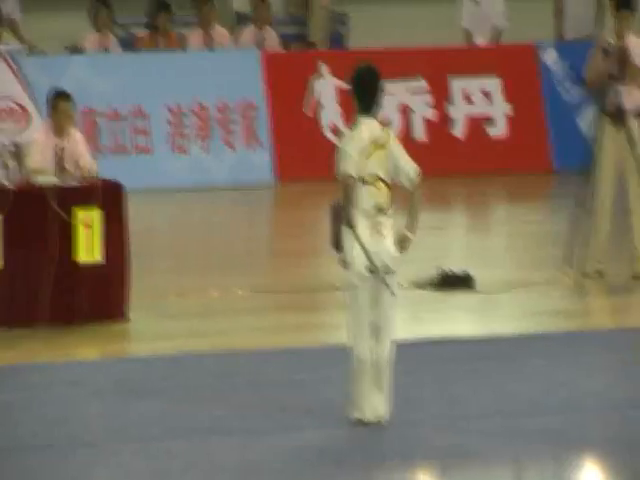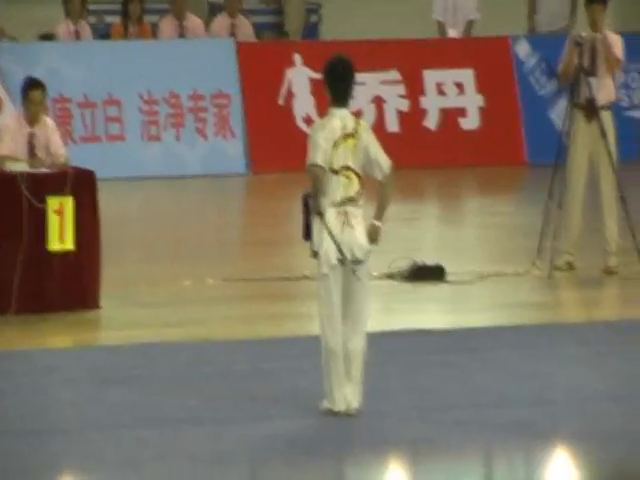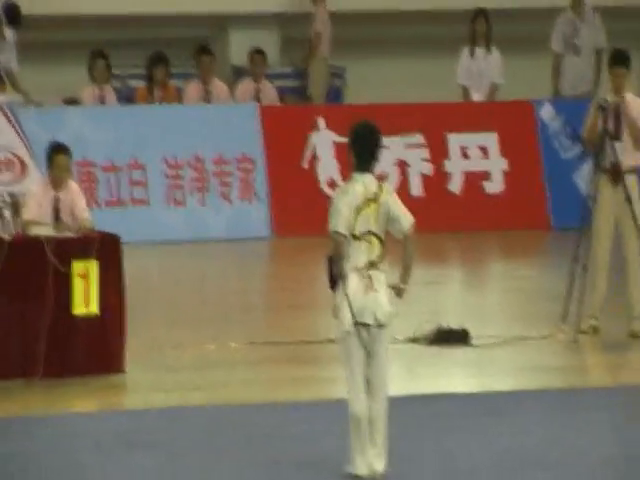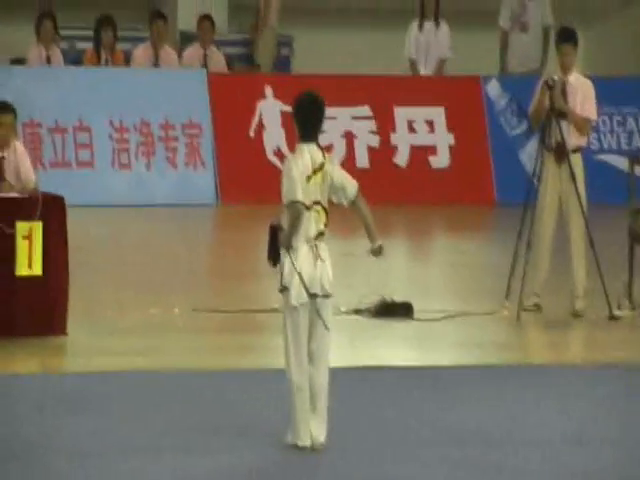
dt=0.4s
person 1, frame 1
left shoulder: (351, 137)
right shoulder: (389, 138)
left elbow: (347, 181)
right elbow: (414, 183)
left wrist: (348, 218)
right wrist: (409, 231)
left hip: (360, 238)
right hip: (385, 236)
left knee: (363, 329)
right knee: (384, 328)
left ankle: (366, 407)
right ankle: (380, 406)
person 1, frame 2
left shoulder: (322, 128)
right shoulder: (362, 129)
left elbow: (316, 171)
right elbow: (386, 175)
left wrist: (317, 207)
right wrist: (377, 222)
left hip: (330, 227)
right hip: (357, 227)
left knee: (333, 320)
right knee: (356, 321)
left ankle: (337, 398)
right ankle: (353, 397)
person 1, frame 3
left shoulder: (344, 193)
right shoulder: (385, 192)
left elbow: (338, 239)
right elbow: (408, 232)
left wrist: (338, 271)
right wrist: (404, 279)
left hip: (352, 290)
right hip: (378, 290)
left knee: (357, 383)
right knee: (377, 382)
person 1, frame 4
left shoulder: (293, 162)
right shoulder: (326, 163)
left elbow: (296, 207)
right elbow: (356, 196)
left wrist: (285, 239)
right wrist: (374, 236)
left hip: (298, 261)
right hip: (320, 259)
left knee: (298, 355)
right knee: (318, 355)
left ankle: (304, 433)
right ankle: (317, 432)
person 2, frame 1
right shoulder: (604, 47)
right elbow: (591, 85)
right wrist: (599, 58)
right hip: (608, 122)
right knee: (602, 189)
right ankle: (596, 257)
person 2, frame 2
left shoulder: (613, 40)
right shoulder: (577, 41)
left elbow: (614, 68)
right elbow: (565, 79)
left wrist: (603, 35)
right wrist: (573, 53)
left hip: (604, 115)
right hip: (581, 116)
left knee: (609, 183)
right knee: (575, 182)
left ankle: (611, 253)
right ankle: (568, 251)
person 2, frame 3
right shoulder: (601, 105)
right elbow: (589, 143)
right wrist: (596, 118)
right hip: (605, 179)
right knee: (599, 246)
right ankle: (592, 314)
person 2, frame 4
left shoulder: (584, 86)
right shoulder: (547, 83)
left elbow: (586, 127)
right elbow: (534, 121)
left wrist: (565, 106)
right wrist: (543, 98)
left hip: (573, 158)
right hip: (550, 157)
left knee: (576, 226)
right knee: (543, 224)
left ankle: (579, 295)
right ankle: (536, 292)
